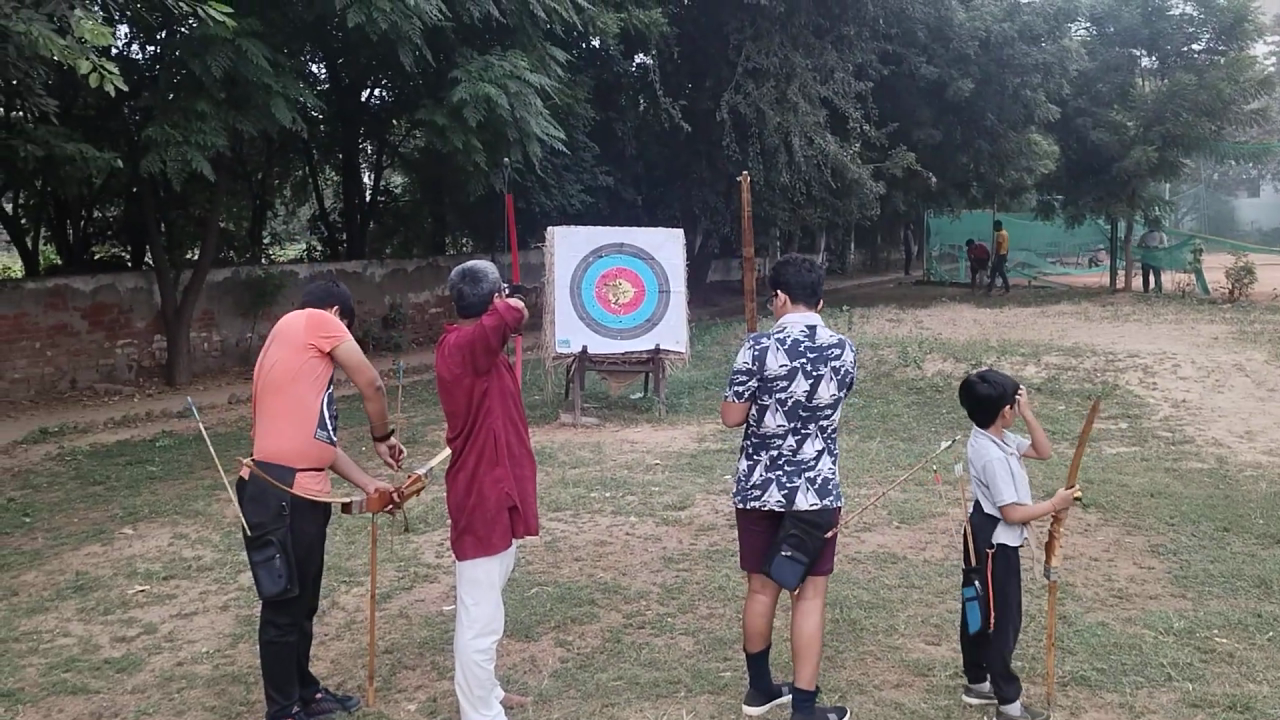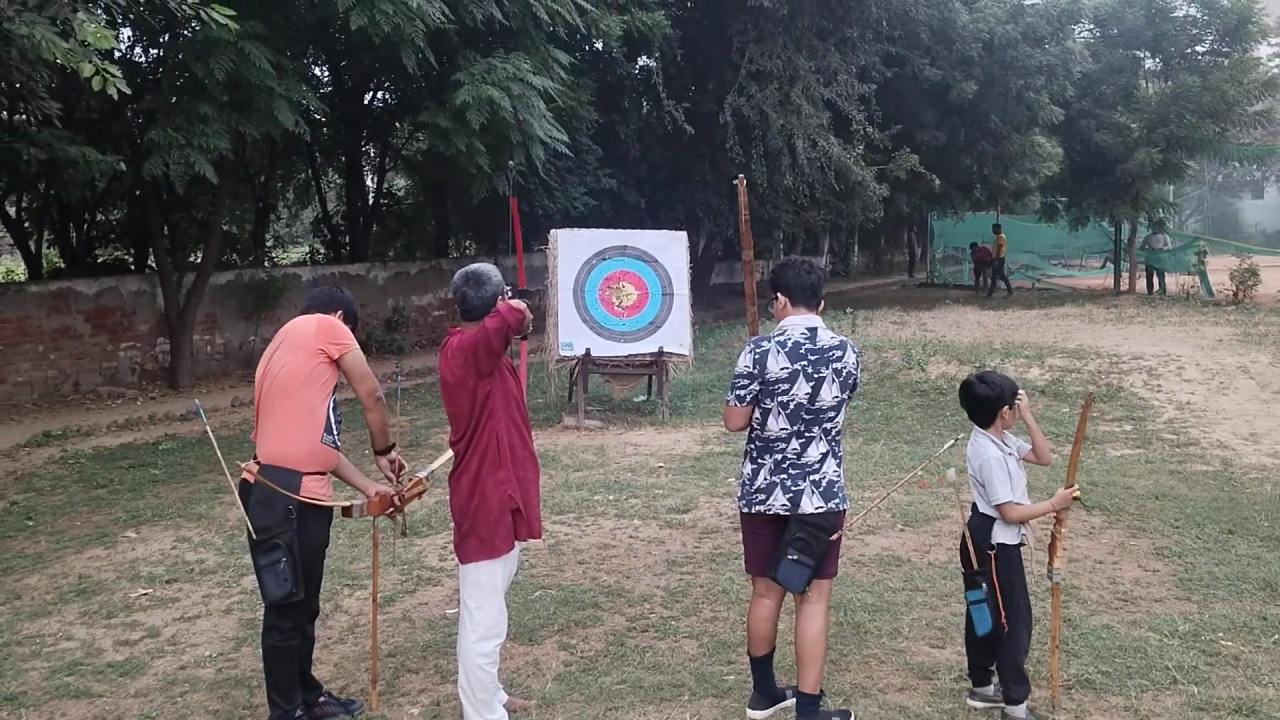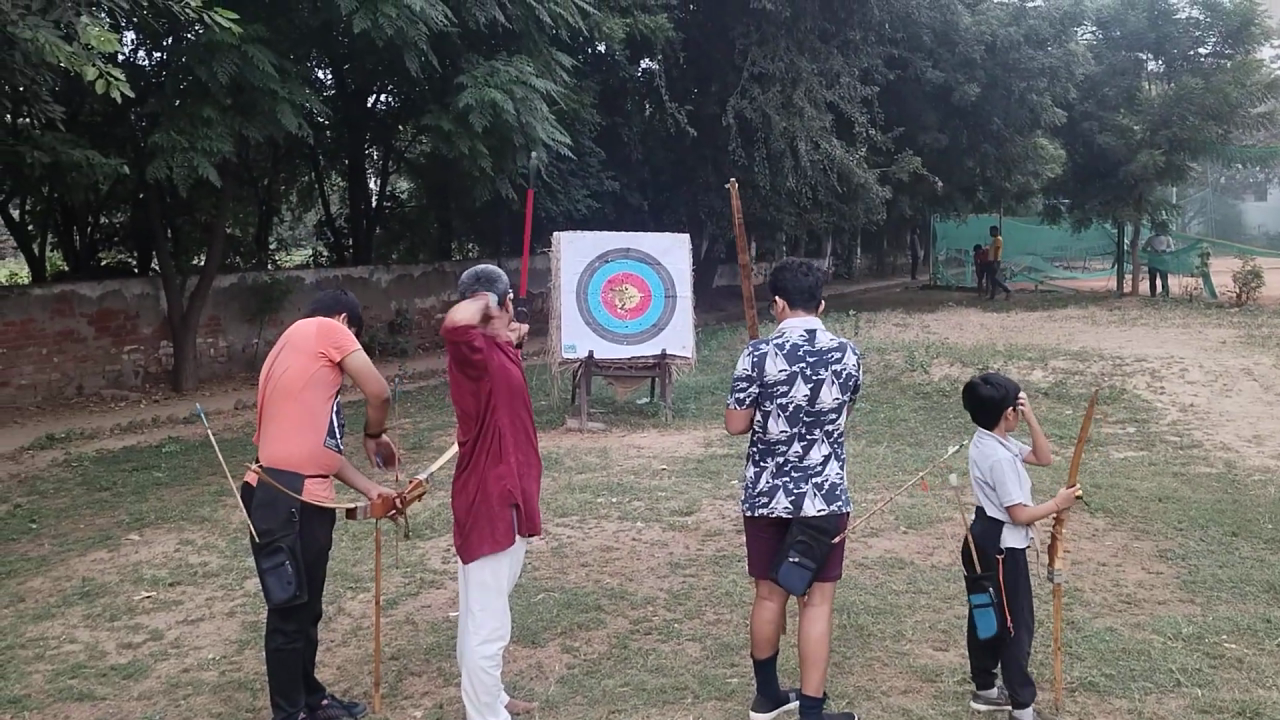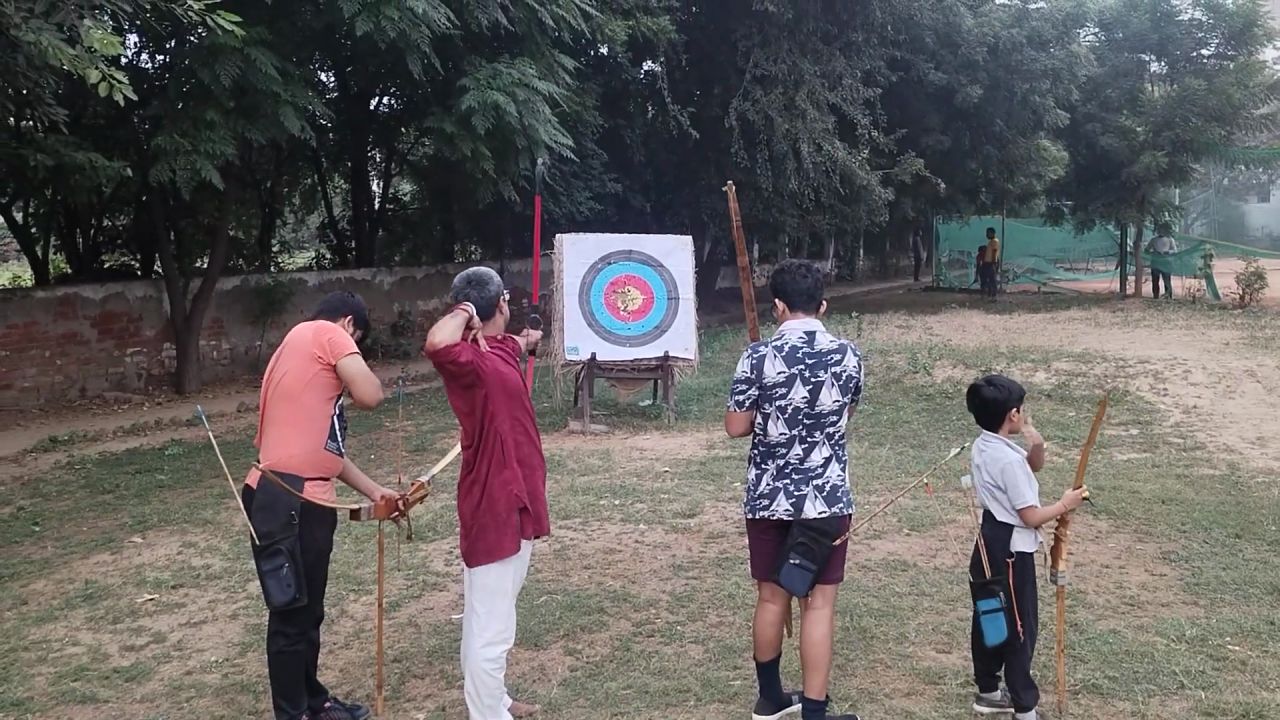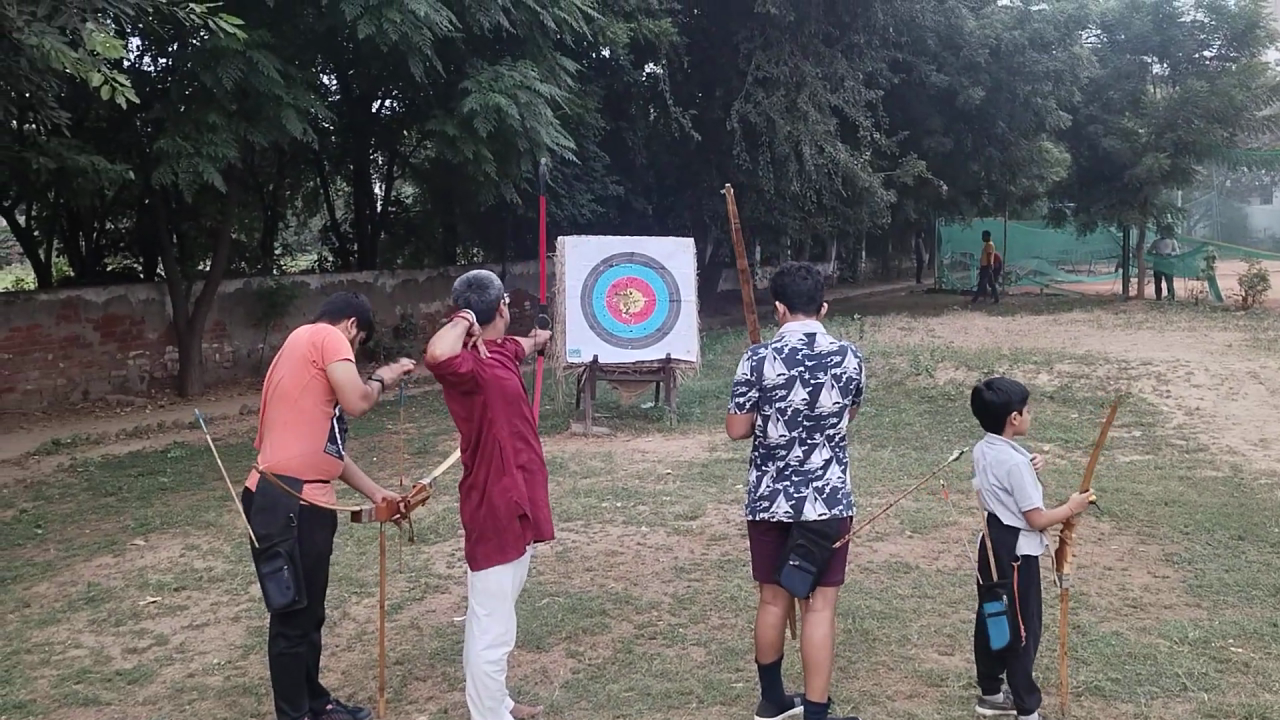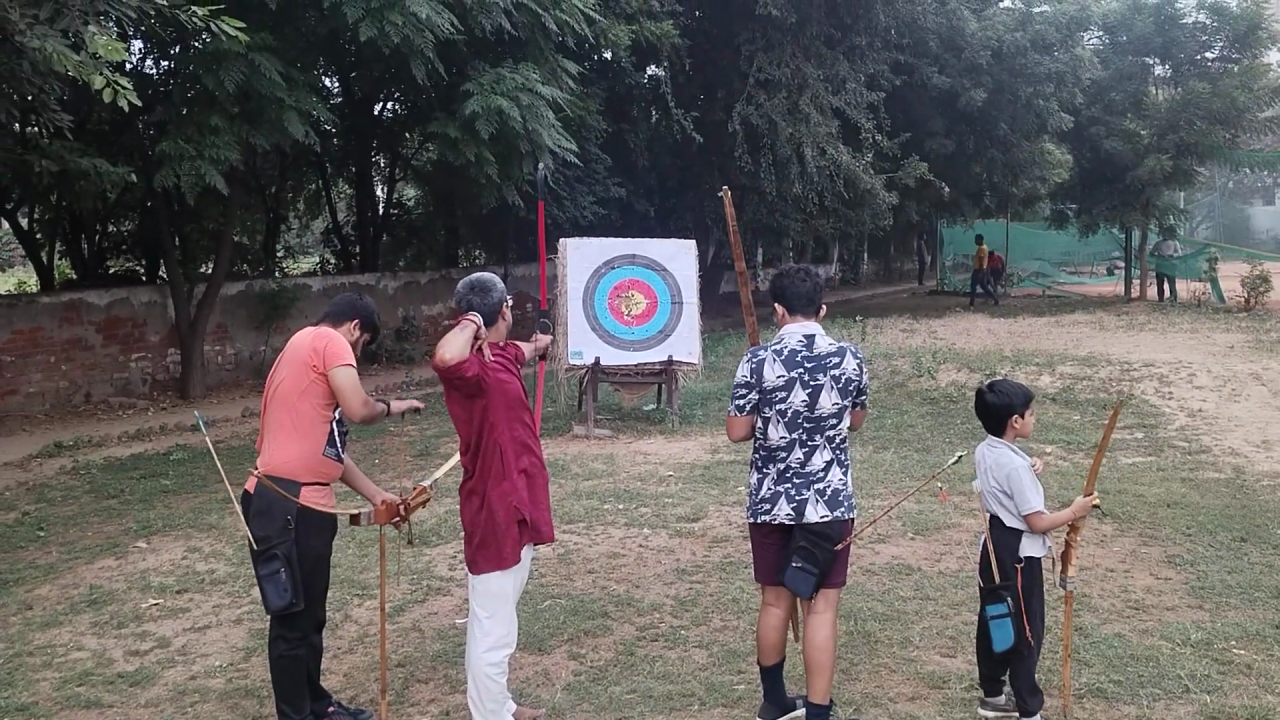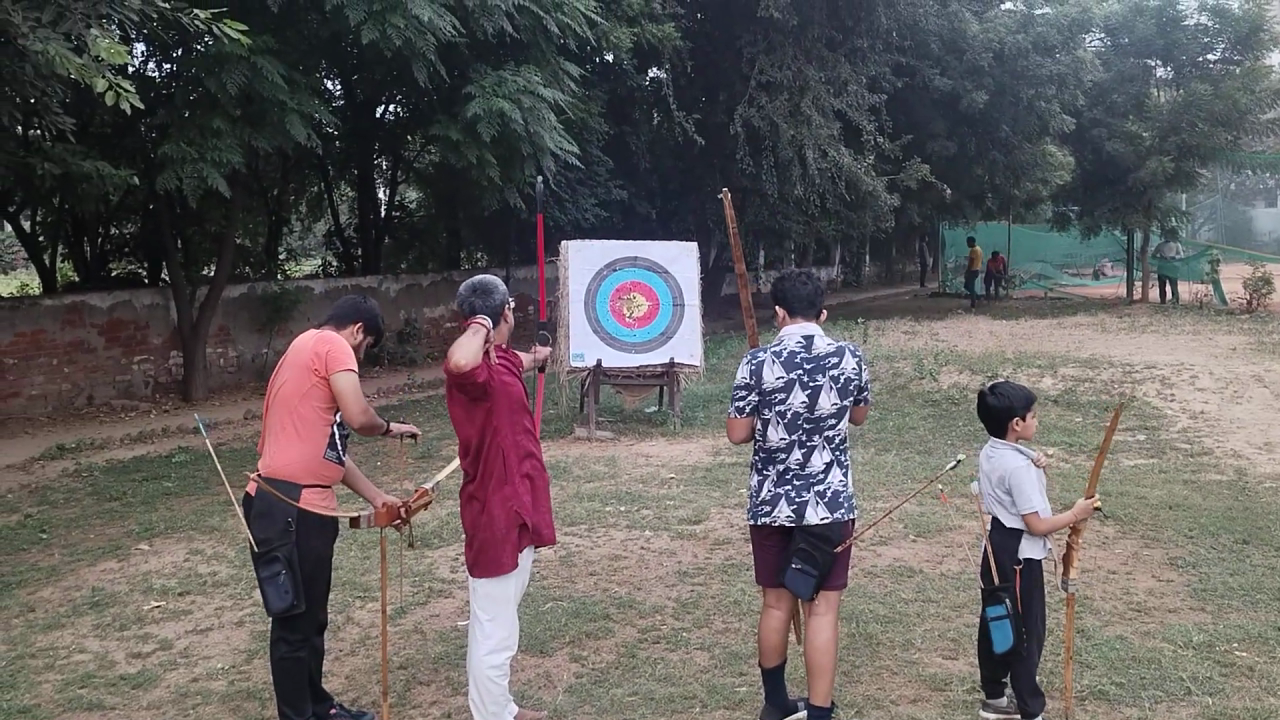
dt=0.2s
person 1, frame 1
left shoulder: (761, 347)
right shoulder: (844, 351)
left elbow: (732, 417)
left hip: (760, 488)
right hip: (816, 491)
left knee: (761, 588)
right knee: (809, 594)
person 1, frame 2
left shoulder: (761, 350)
right shoulder: (846, 352)
left elbow: (734, 421)
left hip: (764, 492)
right hip: (821, 494)
left knee: (765, 591)
right knee: (813, 597)
person 1, frame 3
left shoulder: (760, 354)
right shoulder: (847, 354)
left elbow: (735, 424)
left hip: (767, 495)
right hip: (824, 496)
left knee: (769, 594)
right knee: (817, 600)
person 1, frame 4
left shoulder: (759, 357)
right shoulder: (848, 355)
left elbow: (736, 426)
left hip: (768, 497)
right hip: (826, 498)
left knee: (771, 596)
right knee: (819, 602)
person 1, frame 5
left shoulder: (759, 358)
right shoulder: (849, 357)
left elbow: (737, 429)
left hip: (769, 499)
right hip: (826, 501)
left knee: (773, 598)
right knee: (820, 604)
person 1, frame 6
left shoulder: (759, 361)
right shoulder: (849, 358)
left elbow: (737, 431)
left hip: (771, 501)
right hip: (828, 502)
left knee: (775, 600)
right knee: (821, 606)
person 1, frame 7
left shoulder: (758, 362)
right shoulder: (849, 357)
left elbow: (737, 433)
right elbow: (859, 416)
left hip: (771, 503)
right hip: (828, 504)
left knee: (776, 602)
right knee: (822, 608)
person 2, frame 1
left shoulder: (466, 343)
right shoulder: (466, 344)
right elbow: (513, 313)
right wrist: (510, 308)
left hip: (490, 490)
right hip: (484, 496)
left knee: (481, 608)
right knee: (481, 615)
person 2, frame 2
left shoulder: (473, 348)
right shoulder: (469, 347)
right elbow: (515, 313)
left wrist: (511, 332)
right wrist: (518, 315)
left hip: (494, 493)
right hip: (488, 499)
left knee: (484, 610)
right knee: (484, 618)
person 2, frame 3
left shoulder: (489, 346)
right shoulder: (475, 348)
right elbow: (454, 322)
left wrist: (510, 335)
right wrist: (482, 305)
left hip: (500, 495)
right hip: (491, 501)
left knee: (484, 612)
right knee: (488, 621)
person 2, frame 4
left shoulder: (496, 347)
right shoulder: (469, 357)
right elbow: (436, 344)
left wrist: (527, 341)
right wrist: (462, 314)
left hip: (506, 500)
right hip: (496, 505)
left knee: (487, 616)
right knee: (492, 624)
person 2, frame 5
left shoulder: (496, 351)
right shoulder: (469, 363)
right elbow: (437, 355)
left wrist: (534, 341)
right wrist: (463, 323)
left hip: (509, 504)
right hip: (497, 508)
left knee: (491, 619)
right knee: (492, 626)
person 2, frame 6
left shoulder: (496, 354)
right shoulder: (473, 364)
right elbow: (445, 357)
left wrist: (534, 346)
right wrist: (472, 325)
left hip: (509, 506)
right hip: (498, 510)
left knee: (494, 620)
right knee: (493, 628)
person 2, frame 7
left shoulder: (495, 359)
right shoulder: (477, 366)
right elbow: (459, 362)
left wrist: (532, 357)
right wrist: (481, 328)
left hip: (511, 508)
right hip: (499, 514)
left knee: (496, 623)
right knee: (495, 631)
person 3, frame 1
left shoulder: (289, 342)
right shoulder: (315, 321)
right elbow: (370, 385)
left wrist: (366, 482)
right wrist: (384, 437)
left hip: (298, 492)
right hip: (280, 492)
left knee: (302, 601)
right knee: (284, 605)
person 3, frame 2
left shoulder: (286, 347)
right shoulder: (324, 327)
right elbow: (372, 395)
left wrist: (368, 486)
right wrist: (384, 450)
left hip: (297, 494)
right hip: (285, 494)
left knee: (303, 605)
right knee: (287, 608)
person 3, frame 3
left shoulder: (292, 348)
right shoulder: (326, 330)
right elbow: (378, 392)
left wrist: (370, 488)
right wrist: (375, 435)
left hip: (300, 497)
right hip: (287, 498)
left knee: (305, 607)
right knee: (290, 611)
person 3, frame 4
left shoulder: (301, 348)
right shoulder: (327, 333)
right elbow: (370, 394)
left wrist: (373, 490)
right wrist: (367, 376)
left hip: (301, 500)
right hip: (287, 500)
left knee: (307, 610)
right knee: (292, 613)
person 3, frame 5
left shoulder: (304, 348)
right shoulder: (327, 337)
right elbow: (356, 403)
left wrist: (375, 491)
right wrist: (382, 378)
left hip: (301, 502)
right hip: (287, 502)
left knee: (308, 612)
right knee: (293, 616)
person 3, frame 6
left shoulder: (307, 349)
right shoulder: (327, 341)
left elbow: (328, 445)
right elbow: (357, 409)
left wrist: (375, 494)
right wrist: (391, 407)
left hip: (303, 504)
right hip: (286, 504)
left knee: (310, 614)
right knee: (293, 618)
person 3, frame 7
left shoulder: (310, 351)
right shoulder: (330, 344)
right elbow: (357, 417)
left wrist: (377, 497)
right wrist: (389, 426)
left hip: (303, 506)
right hip: (287, 507)
left knee: (311, 617)
right knee: (295, 621)
person 4, frame 1
left shoulder: (995, 438)
right shoulder: (993, 456)
left elbow: (1043, 452)
right elbow: (1012, 513)
left wrist: (1028, 413)
right wrist: (1054, 504)
left hip: (982, 538)
right hip: (996, 544)
right knee: (1003, 622)
left ankle: (977, 683)
person 4, frame 2
left shoulder: (997, 439)
right shoulder: (991, 456)
left elbow: (1044, 457)
right elbow: (1010, 512)
left wrist: (1028, 417)
right wrist: (1054, 504)
left hip: (980, 539)
right hip: (997, 544)
right knee: (1013, 623)
left ankle: (981, 687)
person 4, frame 3
left shoulder: (984, 441)
right shoulder: (999, 457)
left elbow: (1044, 459)
right elbow: (1019, 514)
left wrist: (1032, 420)
right wrist: (1058, 503)
left hip: (982, 539)
right hip: (1003, 547)
right knee: (1016, 626)
left ankle: (985, 690)
person 4, frame 4
left shoulder: (982, 446)
right shoulder: (1009, 459)
left elbow: (1035, 465)
right elbow: (1031, 516)
left wrist: (1036, 448)
right wrist: (1065, 504)
left hip: (989, 541)
right hip: (1011, 549)
right knee: (1020, 629)
left ankle: (988, 692)
person 4, frame 5
left shoulder: (983, 450)
right shoulder: (1015, 462)
right elbow: (1036, 519)
left wrist: (1031, 465)
right wrist: (1071, 507)
left hip: (992, 543)
right hip: (1015, 552)
left knee: (991, 621)
right knee: (1022, 632)
person 4, frame 6
left shoulder: (985, 451)
right shoulder: (1015, 465)
right elbow: (1037, 522)
left wrist: (1032, 469)
right wrist: (1074, 511)
left hip: (995, 545)
right hip: (1018, 554)
left knee: (993, 622)
right knee: (1025, 633)
person 4, frame 7
left shoulder: (990, 453)
right shoulder: (1017, 466)
right elbow: (1036, 525)
left wrist: (1034, 465)
right wrist: (1075, 514)
left hip: (998, 547)
right hip: (1019, 556)
right knee: (1026, 635)
